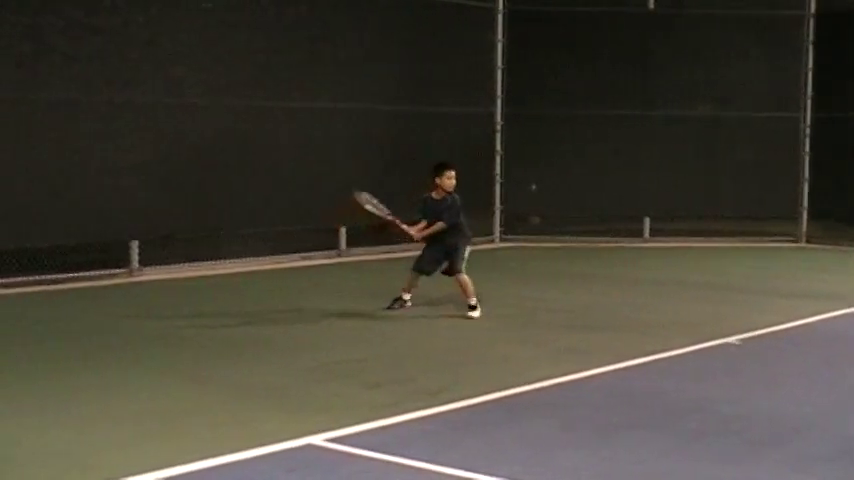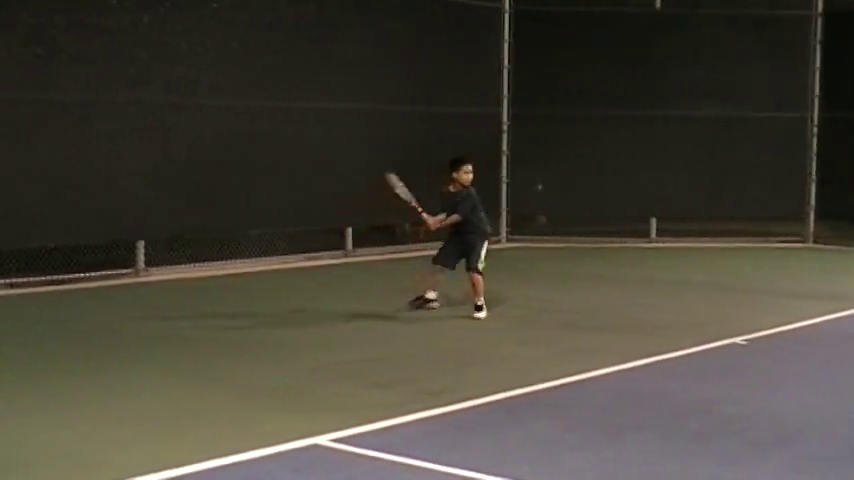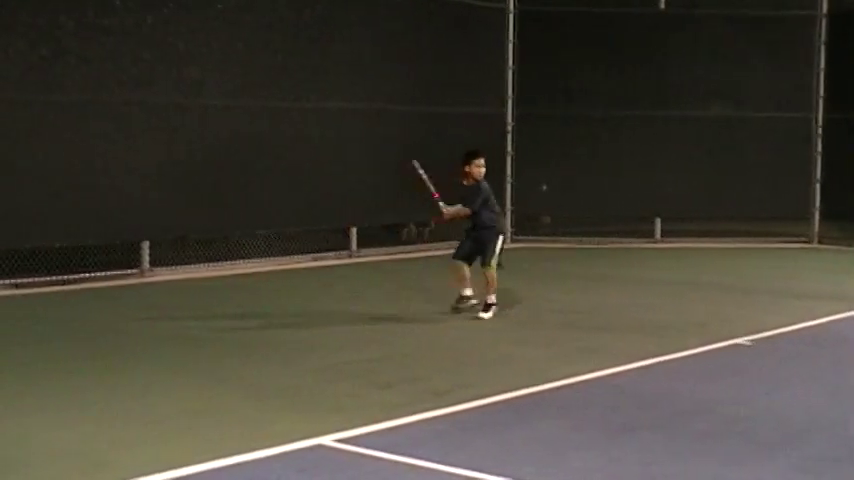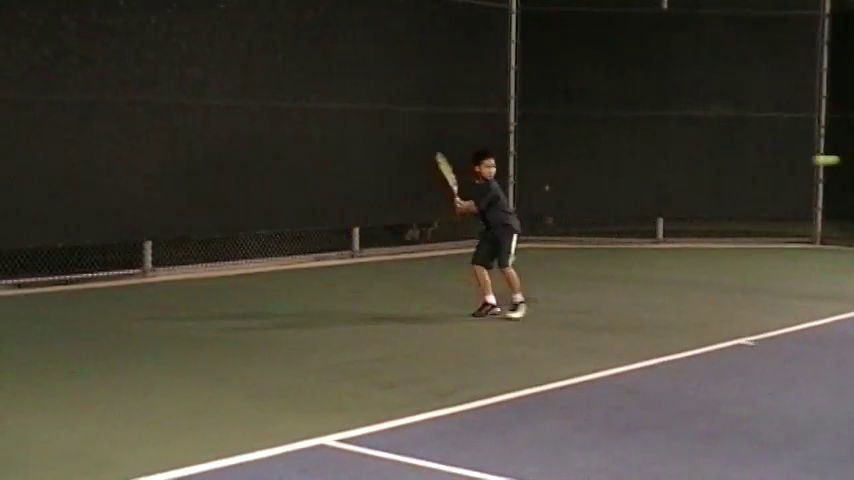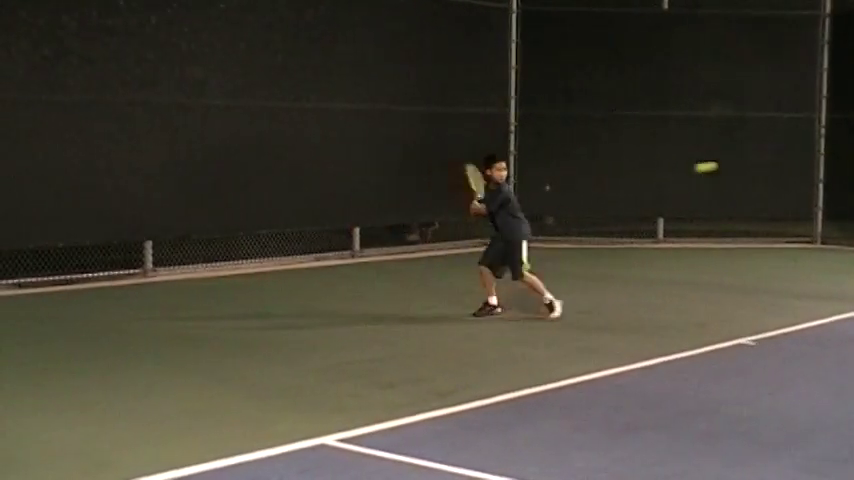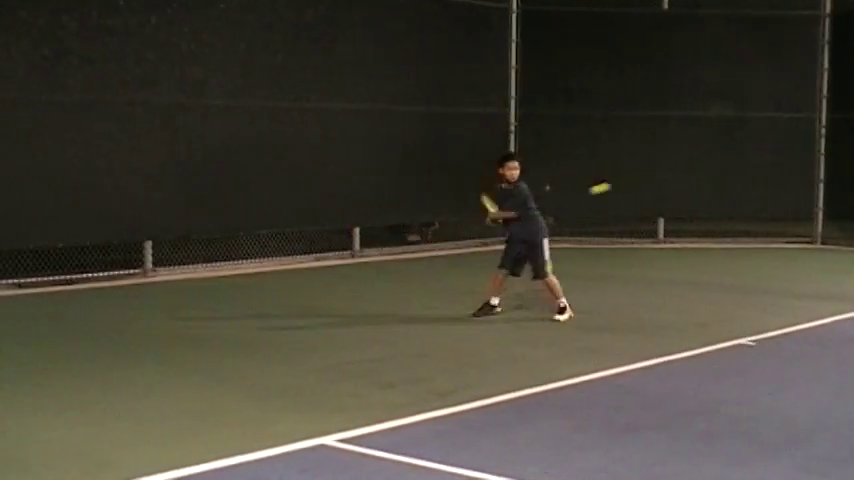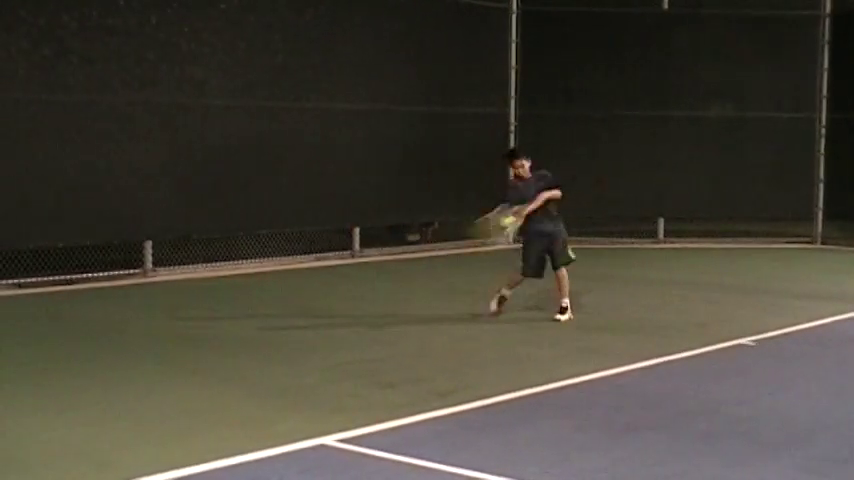
dt=0.1s
person 1, frame 1
left shoulder: (453, 200)
right shoulder: (427, 200)
left elbow: (443, 223)
right elbow: (426, 220)
left wrist: (422, 234)
right wrist: (414, 229)
left hip: (459, 239)
right hip: (437, 239)
left knee: (458, 271)
right knee: (417, 268)
left ankle: (473, 304)
right ankle: (405, 298)
person 1, frame 2
left shoulder: (469, 194)
right shoulder: (446, 193)
left elbow: (458, 216)
right elbow: (447, 213)
left wrist: (438, 225)
right wrist: (433, 219)
left hip: (478, 234)
right hip: (457, 234)
left knee: (473, 270)
right knee: (438, 263)
left ankle: (480, 304)
right ankle: (429, 297)
person 1, frame 3
left shoulder: (481, 187)
right shoulder: (465, 186)
left elbow: (468, 210)
right elbow: (464, 206)
left wrist: (451, 214)
right wrist: (450, 210)
left hip: (494, 229)
right hip: (477, 228)
left knee: (488, 264)
right knee: (459, 258)
left ankle: (491, 301)
right ankle: (467, 295)
person 1, frame 4
left shoulder: (490, 187)
right shoulder: (476, 185)
left elbow: (476, 207)
right elbow: (473, 204)
left wrist: (461, 205)
right wrist: (461, 204)
left hip: (507, 228)
right hip: (491, 230)
left knee: (505, 266)
right knee: (478, 264)
left ankle: (518, 301)
right ankle: (491, 303)
person 1, frame 5
left shoulder: (502, 190)
right shoulder: (489, 189)
left elbow: (485, 210)
right elbow: (484, 206)
left wrist: (475, 207)
right wrist: (477, 206)
left hip: (517, 235)
right hip: (502, 234)
left knee: (521, 273)
right knee: (484, 266)
left ankle: (550, 301)
right ankle: (492, 303)
person 1, frame 6
left shoulder: (521, 189)
right shoulder: (501, 190)
left elbow: (512, 213)
right elbow: (501, 212)
left wrist: (494, 215)
right wrist: (495, 216)
left hip: (536, 234)
right hip: (516, 236)
left knee: (544, 274)
right knee: (503, 270)
left ankle: (563, 305)
right ankle: (493, 303)
person 1, frame 7
left shoulder: (542, 176)
right shoulder: (513, 187)
left elbow: (558, 193)
right elbow: (515, 210)
left wrist: (545, 196)
left hip: (554, 228)
right hip: (532, 232)
left knee: (560, 266)
right knee: (527, 271)
left ankle: (565, 305)
right ankle: (504, 294)
